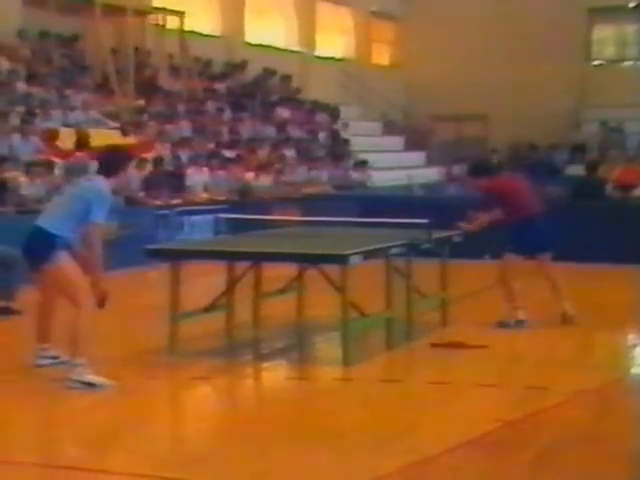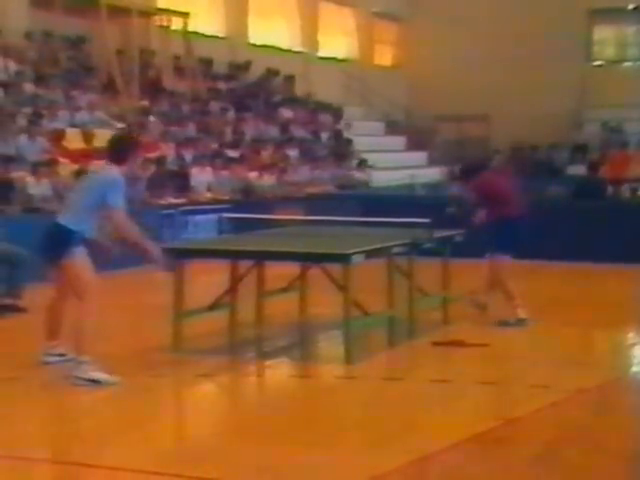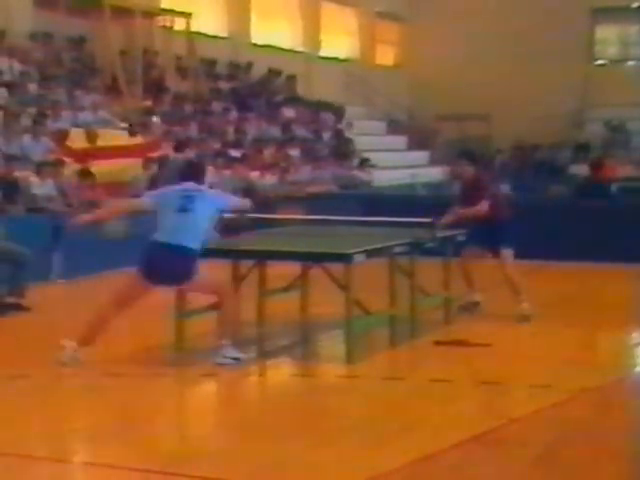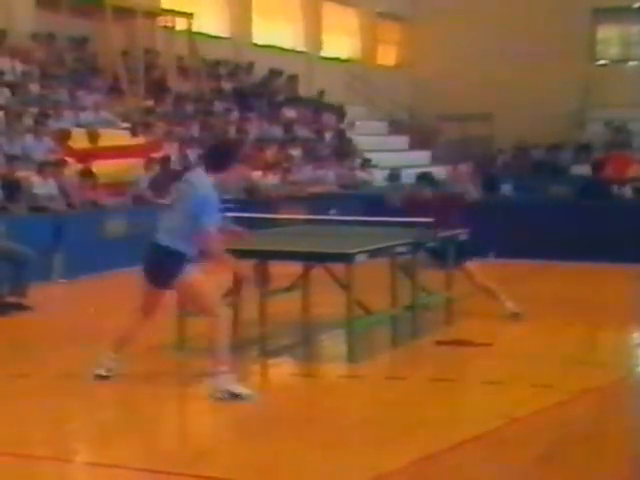
dt=0.7s
person 1, frame 1
left shoulder: (87, 183)
right shoulder: (102, 193)
right elbow: (94, 240)
left wrist: (81, 256)
right wrist: (98, 277)
left hip: (37, 239)
right hip: (48, 245)
left knee: (49, 296)
right knee: (85, 301)
left ankle: (44, 351)
right ankle: (78, 370)
person 1, frame 2
left shoulder: (100, 175)
right shoulder: (114, 180)
right elbow: (121, 225)
right wrist: (149, 246)
left hip: (57, 234)
right hip: (68, 239)
left knee: (62, 293)
right knee: (88, 300)
left ankle: (52, 348)
right ankle: (83, 367)
person 1, frame 3
left shoulder: (165, 193)
right shoulder: (213, 196)
left elbow: (126, 206)
right elbow: (245, 205)
left wrist: (88, 218)
left hip: (154, 257)
right hip: (183, 262)
left knee: (116, 306)
right knee: (227, 293)
left ankle: (74, 350)
right ankle: (225, 349)
person 1, frame 4
left shoulder: (194, 179)
right shoulder: (207, 193)
right elbow: (209, 244)
left wrist: (225, 230)
right wrist: (237, 267)
left hip: (157, 255)
right hip: (172, 261)
left knee: (145, 314)
right knee: (219, 315)
left ankle: (109, 362)
right ankle: (222, 379)
person 2, frame 1
left shoulder: (490, 188)
right shoulder: (514, 179)
left elbow: (485, 220)
left wrist: (469, 226)
right wrist: (482, 217)
left hip: (523, 226)
right hip: (539, 222)
left knee: (505, 274)
right knee: (547, 271)
left ankle: (518, 315)
right ankle: (566, 310)
person 2, frame 2
left shoulder: (479, 184)
right shoulder: (499, 173)
left elbow: (481, 217)
left wrist: (478, 217)
left hip: (505, 222)
right hip: (515, 219)
left knee: (499, 271)
right knee: (495, 263)
left ankle: (519, 313)
right ankle: (486, 299)
person 2, frame 3
left shoulder: (483, 182)
right shoulder: (467, 185)
left elbow: (483, 208)
right elbow: (460, 210)
left wrist: (462, 213)
right wrist: (441, 222)
left hip: (499, 225)
right hip: (481, 227)
left knee: (507, 267)
right knee: (464, 260)
left ankle: (524, 305)
right ankle: (474, 298)
person 2, frame 4
left shoulder: (445, 199)
right shoulder: (413, 204)
left hip: (456, 245)
right hip: (436, 248)
left knee: (477, 280)
left ankle: (507, 303)
